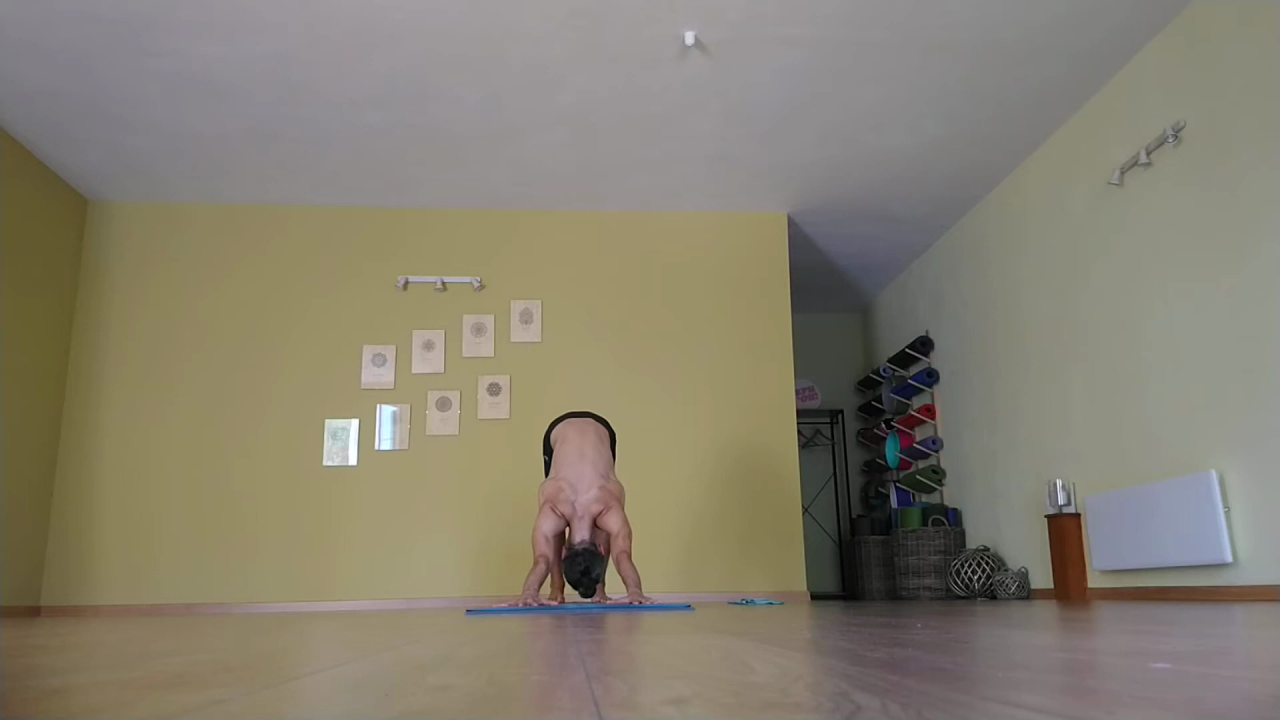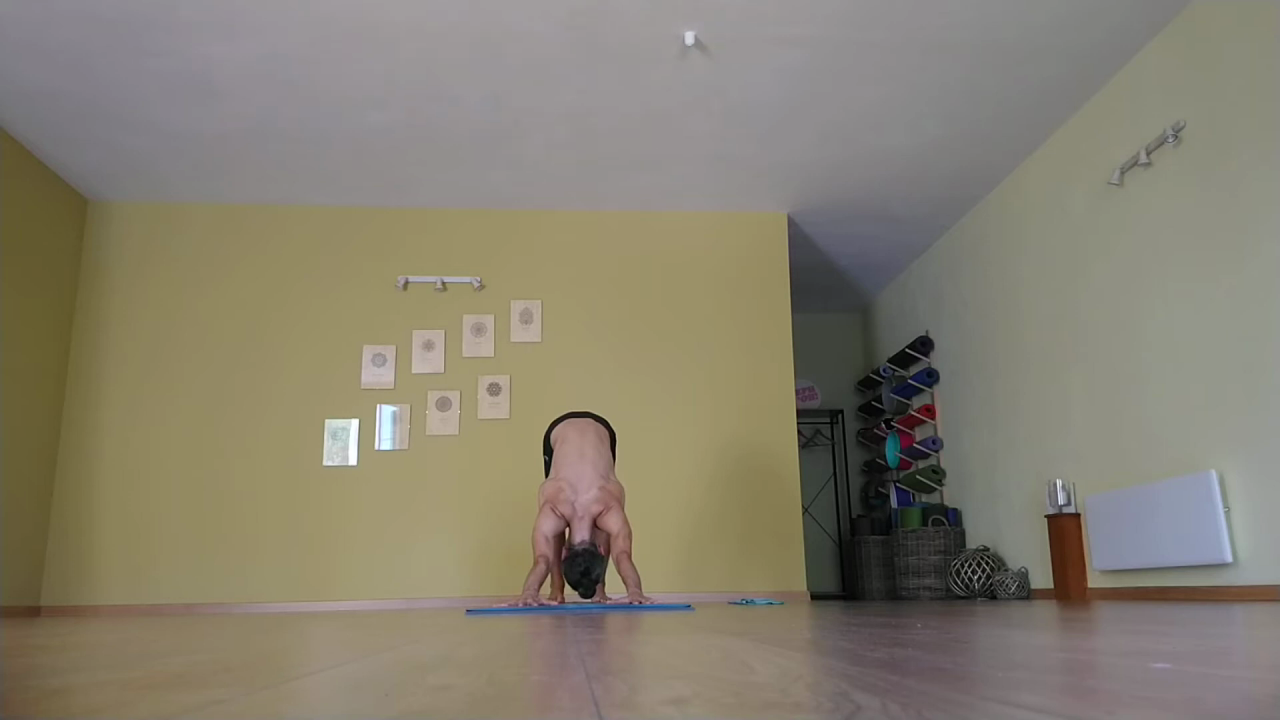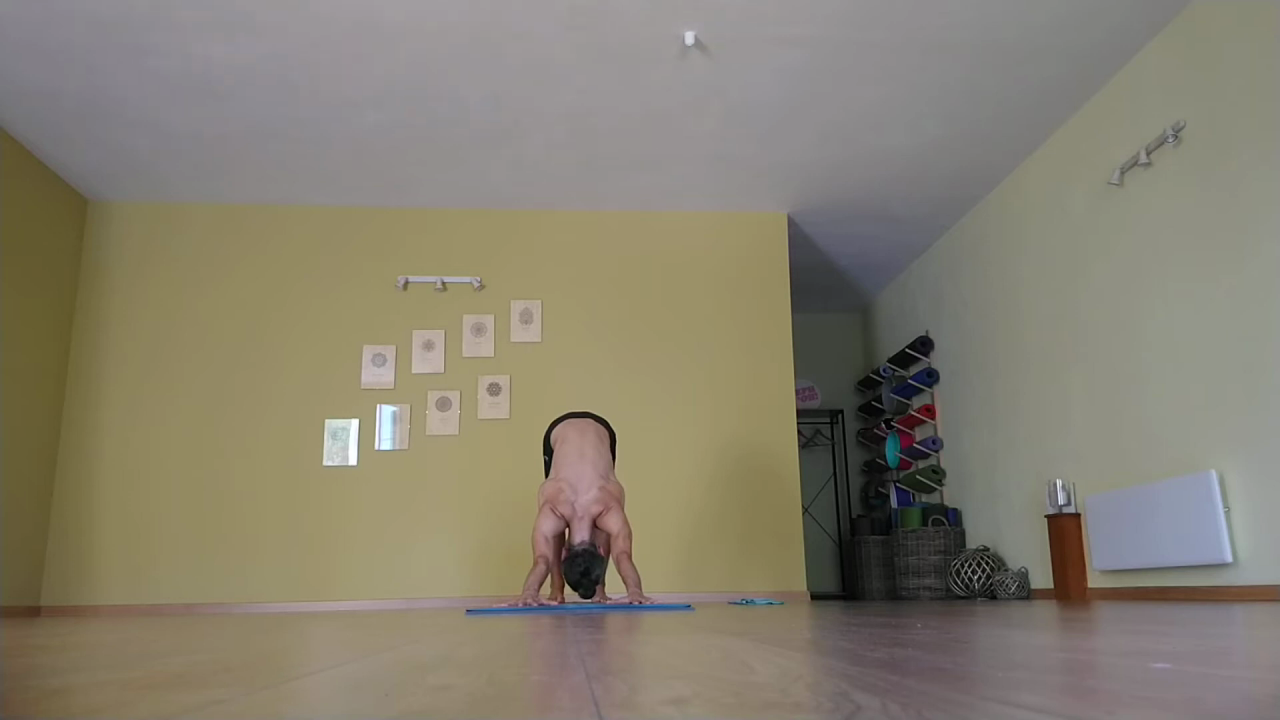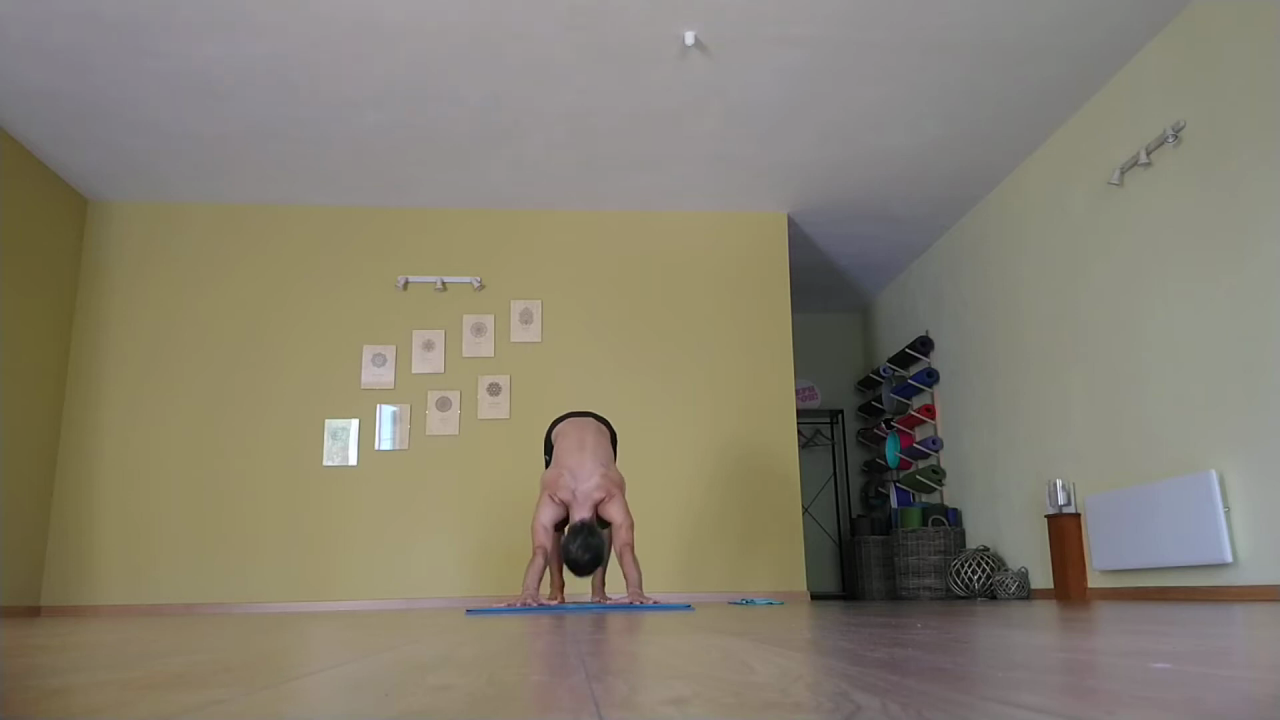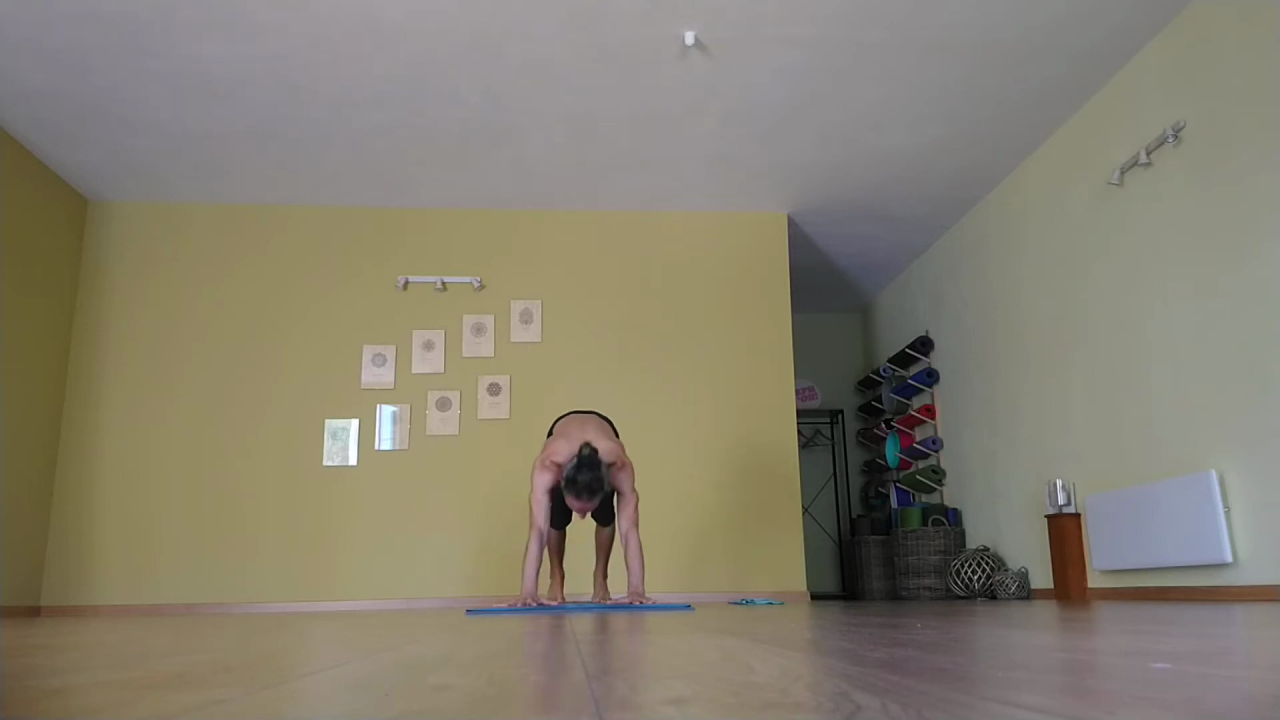
dt=0.4s
person 1, frame 1
left shoulder: (610, 509)
right shoulder: (552, 510)
left elbow: (622, 556)
right elbow: (541, 560)
left hip: (600, 428)
right hip: (559, 430)
left ankle: (599, 586)
right ankle: (556, 586)
person 1, frame 2
left shoulder: (609, 508)
right shoulder: (552, 510)
left elbow: (623, 557)
right elbow: (541, 560)
left hip: (600, 429)
right hip: (559, 430)
left ankle: (600, 586)
right ankle: (556, 587)
person 1, frame 3
left shoulder: (609, 509)
right shoulder: (552, 510)
left elbow: (623, 557)
right elbow: (541, 560)
left hip: (600, 429)
right hip: (559, 430)
left ankle: (599, 586)
right ankle: (556, 587)
person 1, frame 4
left shoulder: (611, 497)
right shoulder: (552, 498)
left elbow: (625, 549)
right elbow: (540, 552)
left wrist: (635, 591)
right wrist: (529, 592)
right hip: (560, 429)
left knee: (604, 520)
right knee: (555, 522)
left ankle: (599, 586)
right ankle: (556, 586)
person 1, frame 5
left shoulder: (618, 465)
right shoulder: (548, 465)
left elbow: (630, 530)
right elbow: (537, 530)
left wrist: (636, 590)
right wrist: (527, 592)
left knee: (605, 515)
right knee: (557, 516)
left ankle: (601, 578)
right ankle: (556, 578)
